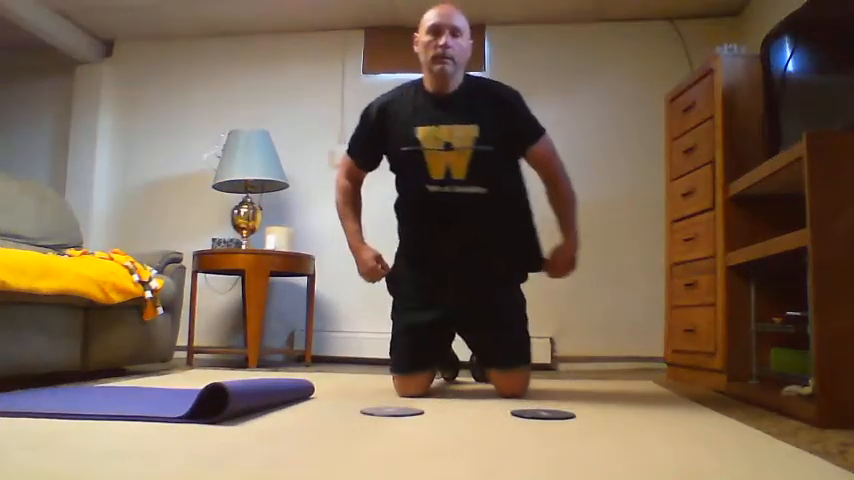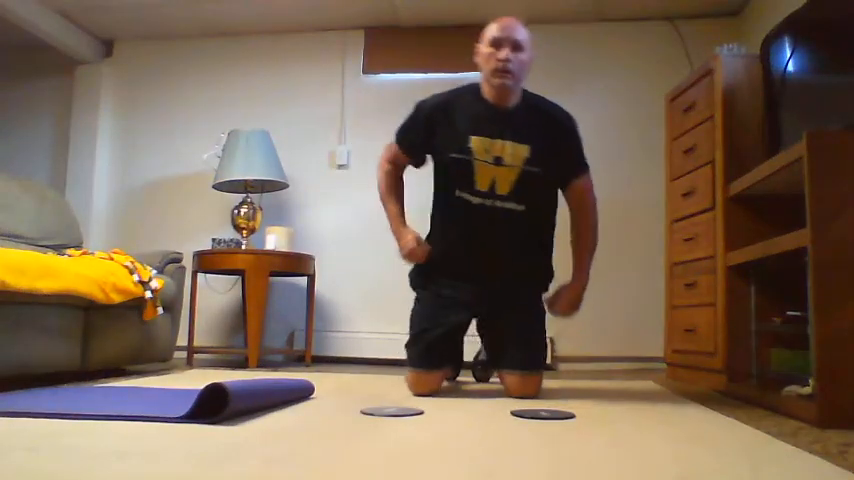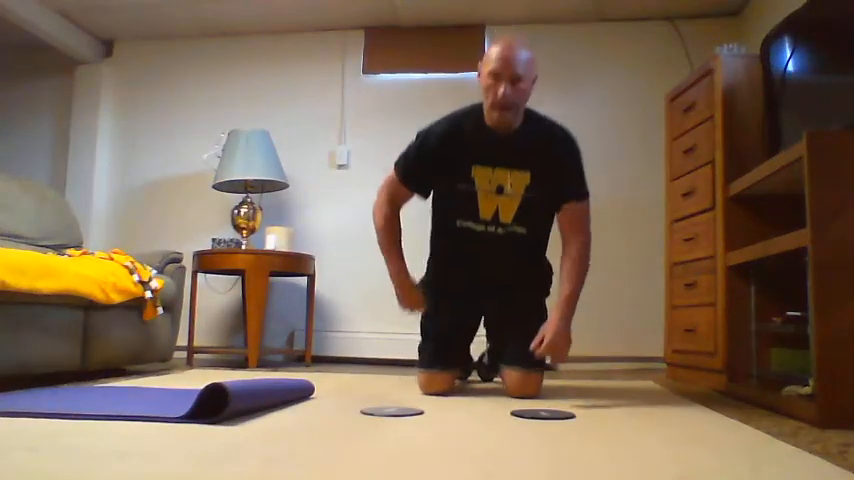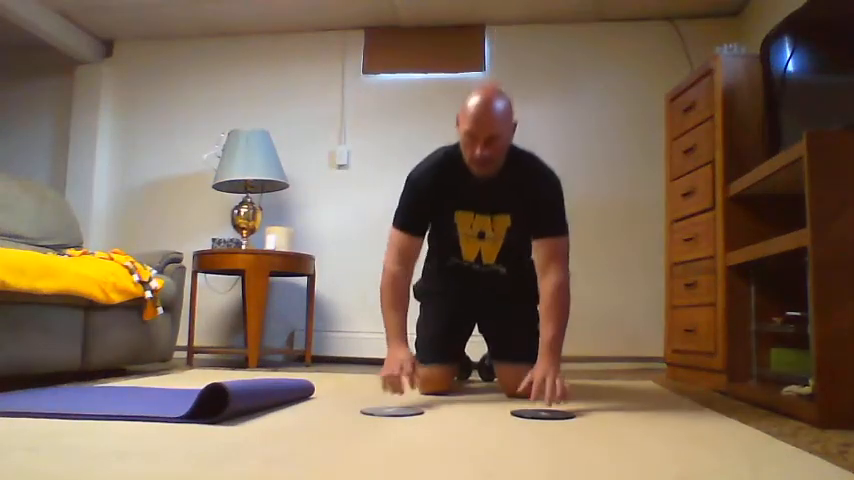
dt=0.3s
person 1, frame 1
left shoulder: (501, 102)
right shoulder: (385, 111)
left elbow: (552, 170)
right elbow: (348, 178)
left wrist: (569, 241)
right wrist: (357, 245)
left hip: (493, 270)
right hip: (418, 272)
left knee: (513, 388)
right knee: (411, 388)
left ankle: (479, 357)
right ankle: (440, 352)
person 1, frame 2
left shoulder: (556, 125)
right shoulder: (440, 111)
left elbow: (582, 206)
right elbow: (390, 164)
left wrist: (578, 281)
right wrist: (400, 228)
left hip: (518, 278)
right hip: (445, 272)
left knee: (524, 388)
right knee: (423, 385)
left ankle: (492, 353)
right ankle: (452, 357)
person 1, frame 3
left shoulder: (557, 144)
right shoulder: (442, 136)
left elbow: (576, 237)
right elbow: (386, 203)
left wrist: (562, 315)
right wrist: (401, 280)
left hip: (520, 282)
right hip: (451, 278)
left knee: (524, 387)
right knee: (434, 385)
left ankle: (497, 355)
right ankle: (462, 359)
person 1, frame 4
left shoulder: (539, 181)
right shoulder: (428, 176)
left elbow: (553, 273)
right elbow: (397, 265)
left wrist: (549, 360)
right wrist: (397, 345)
left hip: (510, 288)
right hip: (446, 285)
left knee: (521, 385)
right knee: (431, 382)
left ankle: (496, 356)
right ankle: (458, 361)
